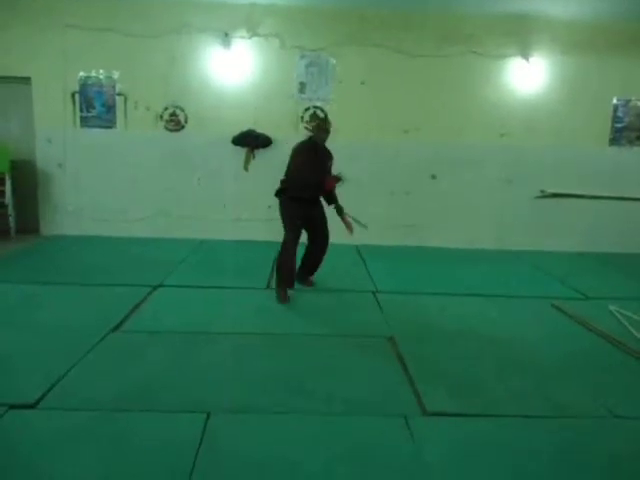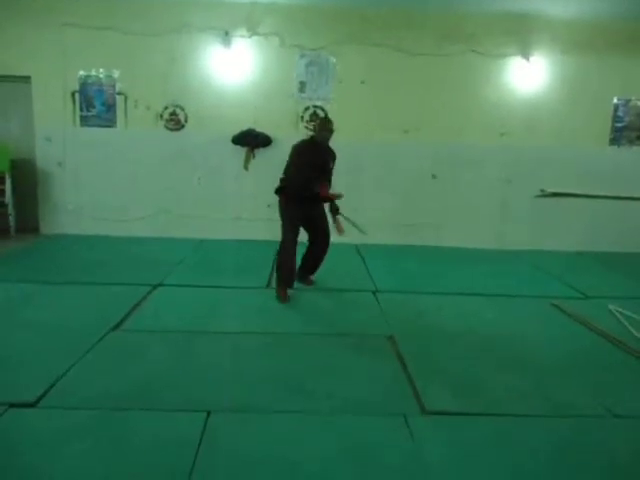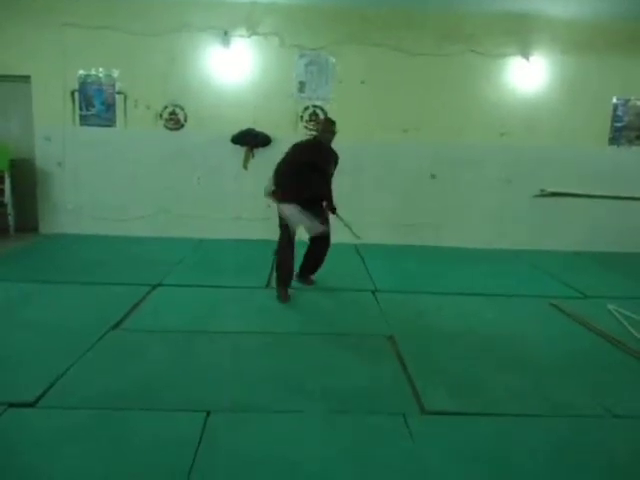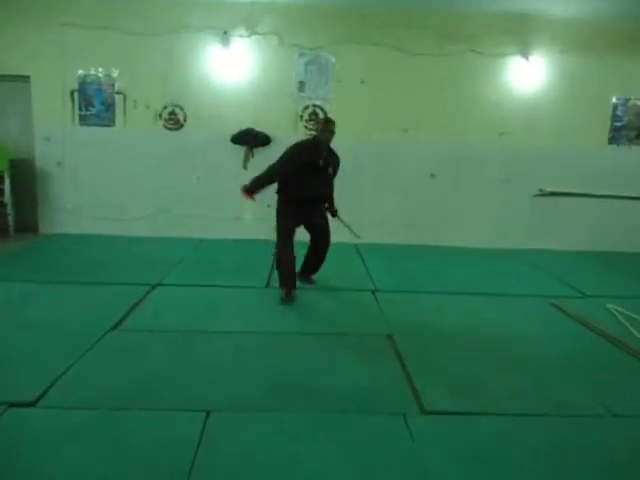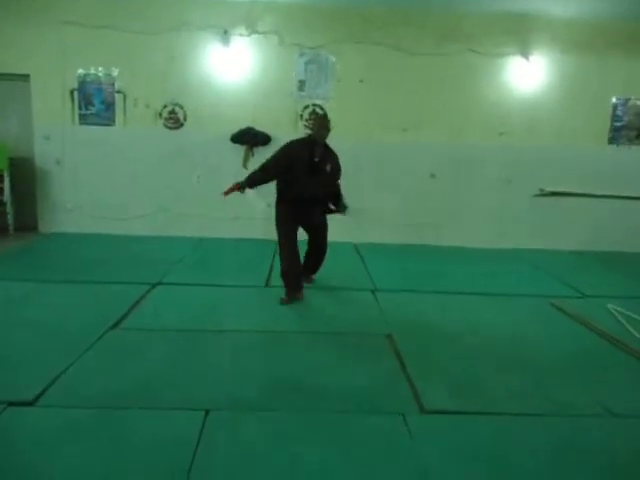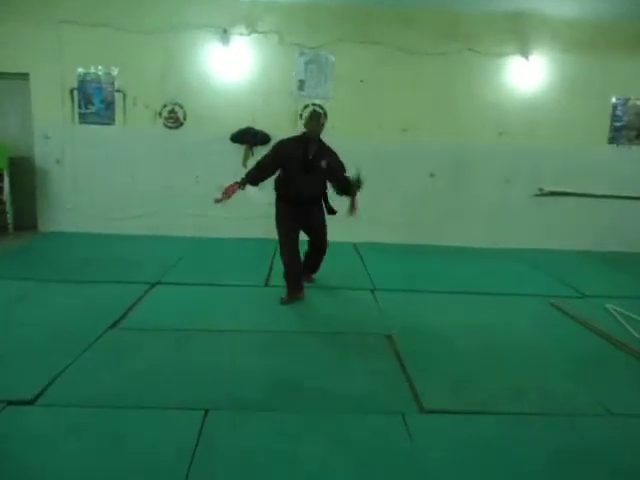
dt=0.1s
person 1, frame 1
left shoulder: (325, 154)
right shoulder: (302, 150)
left elbow: (325, 181)
right elbow: (299, 176)
left wrist: (334, 203)
right wrist: (327, 181)
left hip: (312, 202)
right hip: (292, 200)
left knee: (321, 239)
right knee: (291, 240)
left ankle: (303, 274)
right ankle: (283, 286)
person 1, frame 2
left shoulder: (329, 153)
right shoulder: (302, 148)
right elbow: (293, 175)
left wrist: (329, 200)
right wrist: (318, 189)
left hip: (313, 202)
right hip: (293, 200)
left knee: (322, 238)
right knee: (289, 240)
left ankle: (304, 273)
right ankle: (282, 285)
person 1, frame 3
left shoulder: (332, 156)
right shoulder: (301, 149)
right elbow: (282, 171)
left wrist: (328, 202)
right wrist: (279, 192)
left hip: (314, 203)
right hip: (292, 201)
left knee: (323, 240)
right knee: (287, 240)
left ankle: (305, 274)
right ankle: (283, 285)
person 1, frame 4
left shoulder: (333, 158)
right shoulder: (301, 150)
right elbow: (278, 169)
left wrist: (330, 204)
right wrist: (255, 186)
left hip: (315, 205)
right hip: (290, 202)
left knee: (322, 241)
right knee: (284, 242)
left ankle: (306, 273)
right ankle: (288, 288)
person 1, frame 5
left shoulder: (330, 156)
right shoulder: (294, 148)
left elbow: (332, 183)
right elbow: (270, 168)
left wrist: (338, 202)
right wrist: (245, 183)
left hip: (314, 206)
right hip: (288, 204)
left knee: (320, 243)
right knee: (288, 245)
left ankle: (305, 273)
right ankle: (293, 289)
person 1, frame 6
left shoulder: (328, 154)
right shoulder: (286, 146)
left elbow: (340, 180)
right elbow: (264, 167)
left wrist: (351, 188)
right wrist: (242, 183)
left hip: (313, 205)
right hip: (288, 203)
left knee: (319, 244)
right knee: (288, 246)
left ankle: (308, 270)
right ankle: (295, 289)
